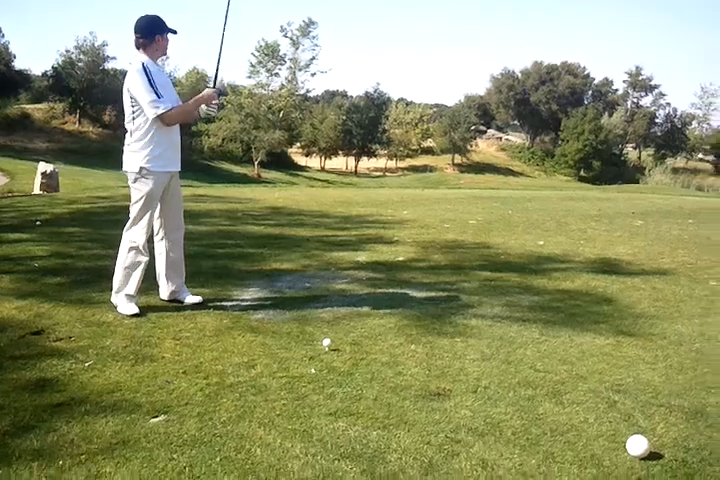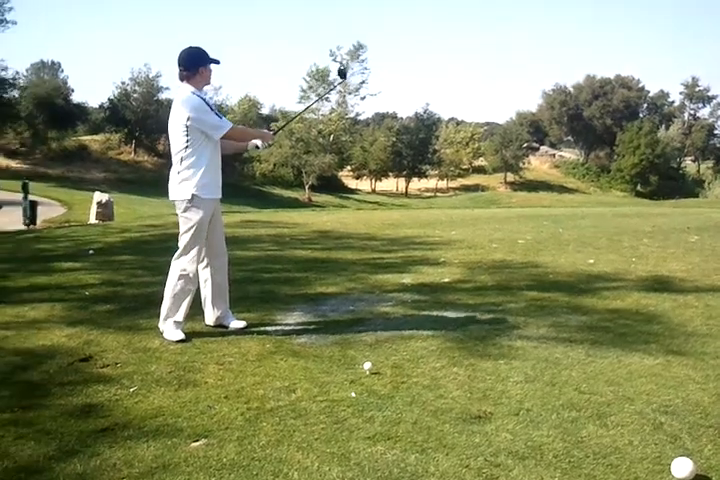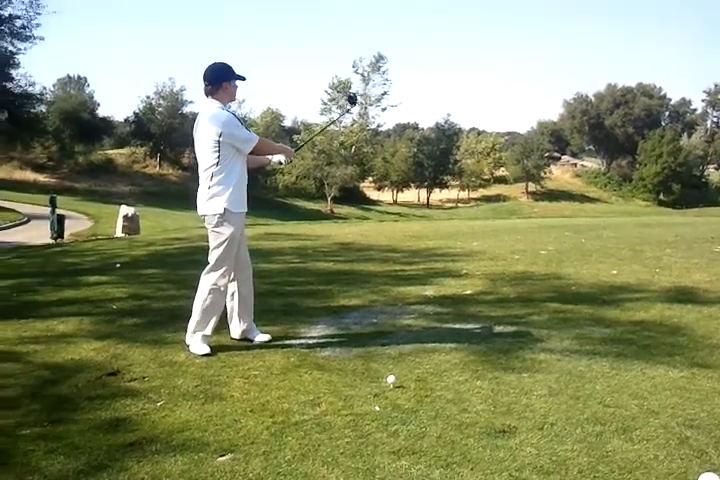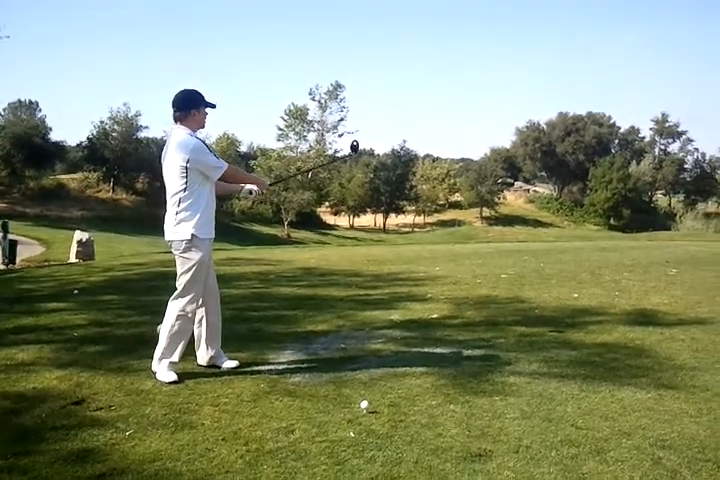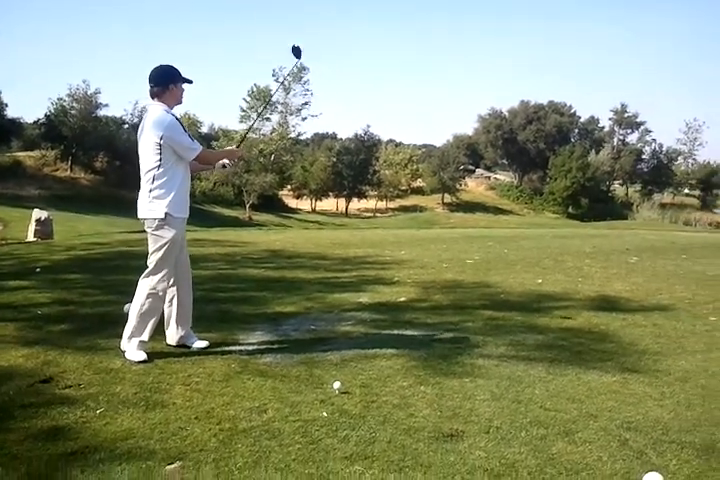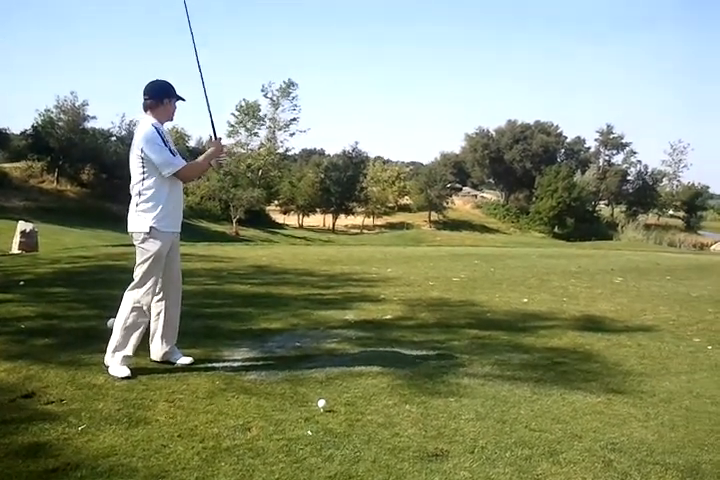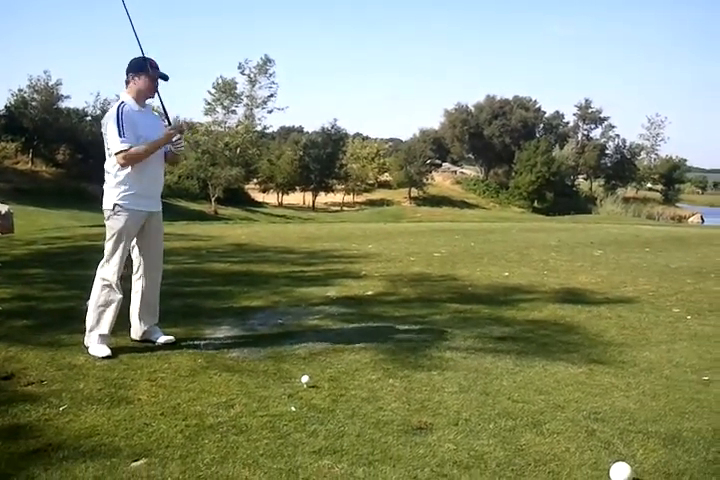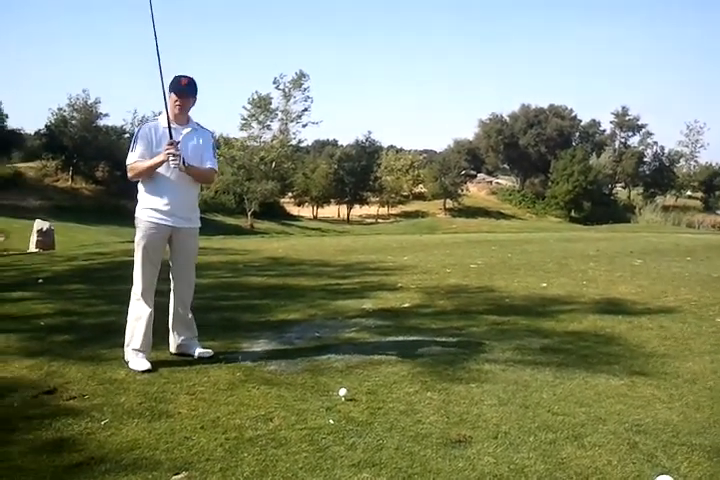
dt=0.5s
person 1, frame 1
left shoulder: (158, 72)
right shoulder: (140, 73)
left elbow: (181, 115)
right elbow: (168, 118)
left wrist: (201, 109)
right wrist: (200, 98)
left hip: (168, 165)
right hip: (147, 166)
left knee: (171, 229)
right knee: (139, 231)
left ankle: (172, 287)
right ankle: (123, 294)
person 1, frame 2
left shoulder: (190, 101)
right shoulder: (193, 102)
left elbow: (216, 145)
right elbow: (231, 131)
left wrist: (249, 144)
right wrist: (261, 134)
left hip: (206, 192)
right hip: (194, 193)
left knee: (215, 254)
right knee: (189, 257)
left ankle: (217, 312)
right ankle: (170, 320)
person 1, frame 3
left shoulder: (208, 116)
right shoulder: (222, 117)
right elbow: (258, 144)
left wrist: (271, 159)
right wrist: (284, 150)
left hip: (229, 206)
right hip: (223, 207)
left knee: (240, 269)
right knee: (219, 272)
left ankle: (242, 326)
right ankle: (197, 334)
person 1, frame 4
left shoulder: (176, 143)
right shoulder: (190, 144)
left elbow: (209, 185)
right elbow: (227, 172)
left wrist: (242, 188)
right wrist: (256, 180)
left hip: (195, 232)
right hip: (189, 233)
left knee: (208, 295)
right knee: (186, 298)
left ankle: (210, 352)
right ankle: (163, 361)
person 1, frame 5
left shoulder: (154, 118)
right shoulder: (166, 121)
left elbow: (184, 163)
right elbow: (201, 155)
left wrist: (217, 162)
right wrist: (229, 154)
left hip: (170, 211)
right hip: (163, 212)
left knee: (180, 274)
right knee: (157, 277)
left ankle: (179, 332)
right ankle: (132, 340)
person 1, frame 6
left shoulder: (155, 133)
right shoulder: (151, 133)
left elbow: (181, 175)
right elbow: (183, 173)
left wrist: (208, 162)
right wrist: (210, 154)
left hip: (167, 226)
right hip: (153, 226)
left knee: (169, 288)
right knee: (142, 291)
left ankle: (164, 348)
right ankle: (116, 356)
person 1, frame 7
left shoulder: (154, 116)
right shoulder: (120, 112)
left elbow: (166, 159)
right elbow: (125, 158)
left wrist: (175, 148)
right wrist: (162, 140)
left hip: (151, 205)
right hip: (125, 204)
left knee: (150, 268)
right knee: (112, 270)
left ankle: (144, 326)
right ankle: (95, 335)
person 1, frame 8
left shoulder: (204, 136)
right shoulder: (149, 129)
left elbow: (210, 177)
right elbow: (132, 171)
left wrist: (185, 166)
right wrist: (161, 158)
left hip: (187, 220)
right hip: (152, 217)
left knee: (184, 284)
right knee: (144, 285)
left ankle: (183, 340)
right ankle: (136, 349)
